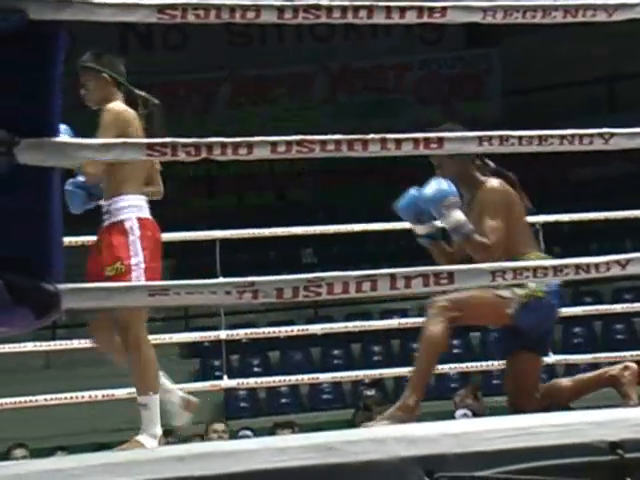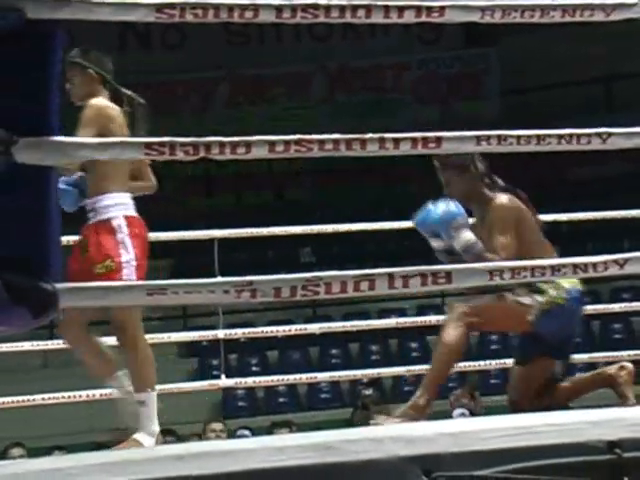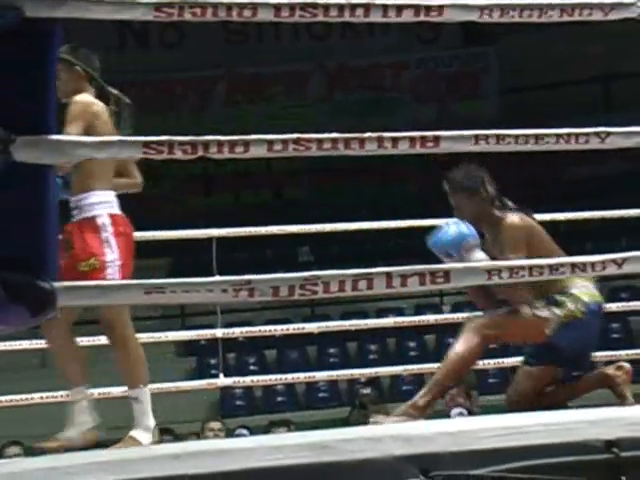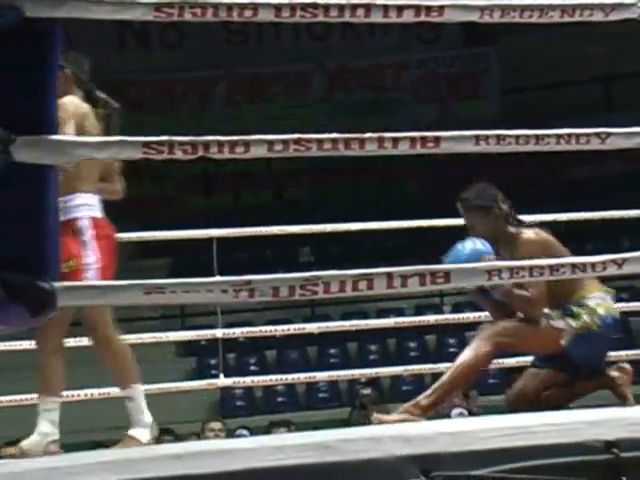
dt=0.1s
person 1, frame 1
left shoulder: (115, 112)
right shoulder: (131, 120)
left elbow: (93, 170)
right elbow: (156, 187)
right wrist: (99, 193)
left hip: (131, 230)
right hip: (119, 231)
left knee: (132, 331)
right knee: (101, 330)
left ankle: (150, 432)
right ankle: (173, 398)
person 1, frame 2
left shoulder: (97, 109)
right shoulder: (116, 119)
left elbow: (70, 164)
right elbow: (149, 183)
right wrist: (92, 185)
left hip: (117, 229)
right hip: (99, 231)
left knee: (128, 329)
right knee: (70, 325)
left ankle: (148, 430)
right ankle: (132, 394)
person 1, frame 3
left shoulder: (83, 105)
right shoulder: (101, 114)
left elbow: (62, 159)
right elbow: (135, 181)
right wrist: (85, 181)
left hip: (102, 227)
right hip: (84, 229)
left knee: (117, 328)
right knee: (54, 325)
left ankle: (144, 426)
right ankle: (82, 422)
person 1, frame 4
left shoulder: (68, 107)
right shoulder: (87, 116)
left elbow: (62, 162)
right elbow: (116, 188)
right wrist: (74, 189)
left hip: (82, 230)
right hip: (71, 228)
left knee: (101, 331)
right knee: (48, 333)
left ankle: (142, 424)
right ankle: (45, 434)
person 2, frame 1
left shoulder: (493, 191)
right shoulder: (470, 203)
left elbow: (490, 253)
right elbow: (454, 264)
left wrist: (454, 219)
right wrist: (425, 231)
left hip: (534, 289)
right hip: (521, 295)
left knee: (441, 308)
right knee: (524, 403)
left ankle: (408, 406)
right ankle: (613, 376)
person 2, frame 2
left shoulder: (502, 207)
right shoulder: (479, 220)
left wrist: (463, 239)
right wrist: (444, 246)
left hip: (554, 297)
right hip: (546, 304)
left knee: (461, 315)
right knee: (523, 402)
left ankle: (417, 407)
right ankle: (610, 377)
person 2, frame 3
left shoulder: (514, 226)
right shoulder: (491, 239)
left elbow: (518, 292)
right elbow: (488, 303)
left wrist: (476, 261)
left hip: (576, 308)
right hip: (560, 315)
left knee: (480, 328)
right knee: (519, 401)
left ankle: (418, 406)
right ankle: (608, 376)
person 2, frame 4
left shoulder: (530, 242)
right shoulder: (508, 251)
left elbow: (535, 307)
right elbow: (507, 318)
right wrist: (479, 288)
left hip: (593, 320)
right hip: (583, 325)
left knee: (491, 336)
right knee: (519, 402)
left ankle: (417, 408)
right ankle: (606, 379)
